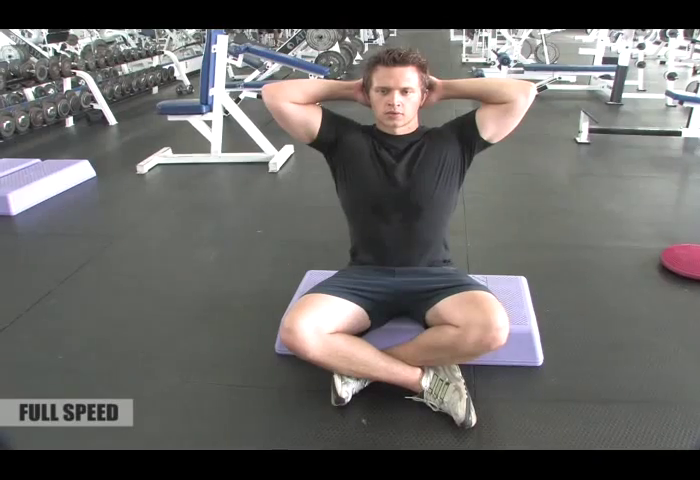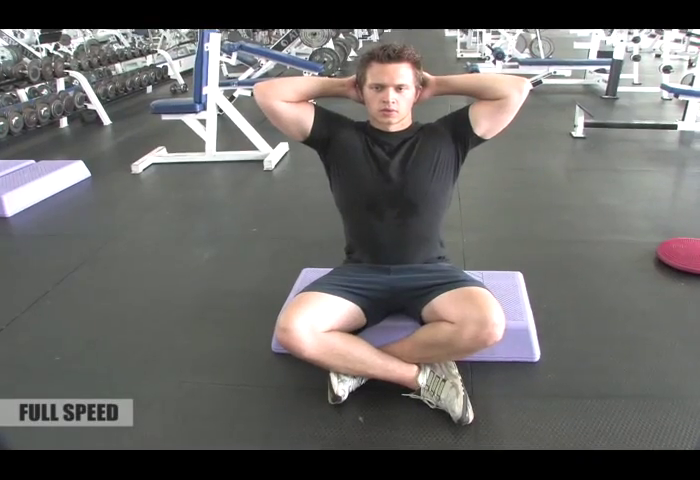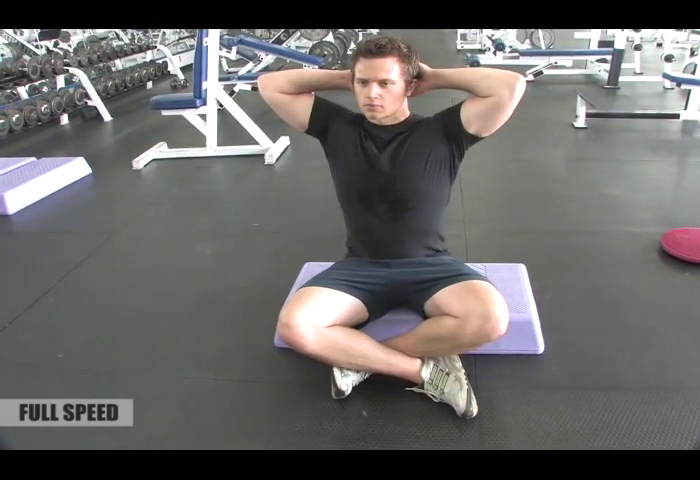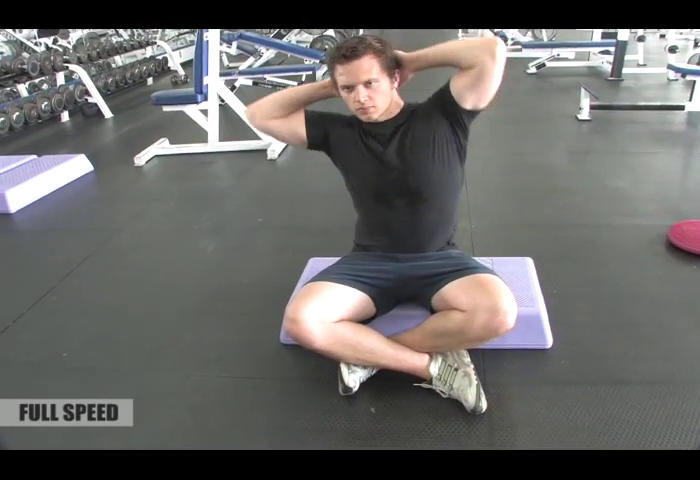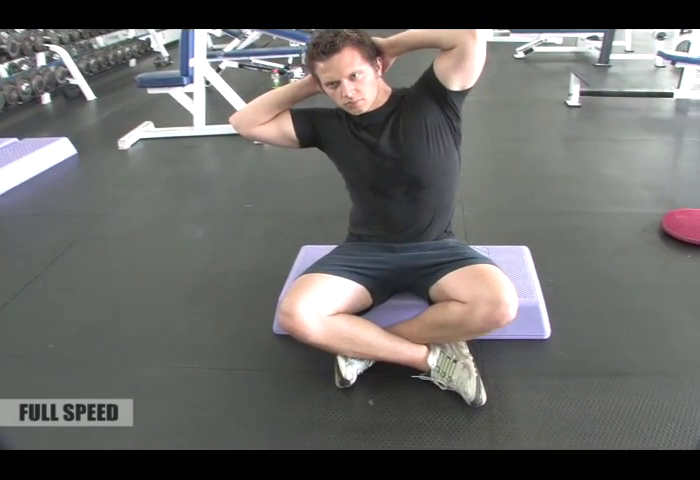
dt=0.5s
person 1, frame 1
left shoulder: (452, 142)
right shoulder: (345, 139)
left elbow: (522, 94)
right elbow: (275, 95)
left wrist: (445, 88)
right wrist: (346, 88)
left hip: (432, 276)
right hip: (364, 276)
left knee: (491, 328)
right knee: (297, 332)
left ankle: (361, 365)
right ankle: (424, 380)
person 1, frame 2
left shoulder: (446, 137)
right shoulder: (338, 136)
left elbow: (516, 89)
right elbow: (266, 94)
left wrist: (439, 84)
right wrist: (339, 85)
left hip: (428, 272)
right hip: (359, 274)
left knee: (487, 323)
right knee: (292, 330)
left ankle: (355, 363)
right ankle: (421, 377)
person 1, frame 3
left shoulder: (443, 132)
right shoulder: (337, 126)
left elbow: (511, 88)
right elbow: (270, 86)
left wrist: (435, 77)
right wrist: (340, 78)
left hip: (428, 266)
right hip: (361, 267)
left knee: (491, 318)
right knee: (294, 326)
left ankle: (359, 357)
right ankle: (424, 371)
person 1, frame 4
left shoulder: (441, 117)
right shoulder: (338, 132)
left elbow: (492, 52)
right elbow: (259, 115)
left wrist: (414, 60)
right wrist: (326, 87)
left hip: (438, 259)
right hip: (370, 261)
left knee: (499, 312)
right knee: (301, 321)
left ankle: (365, 352)
right ankle: (432, 365)
person 1, frame 5
left shoulder: (432, 100)
right shoulder: (328, 125)
left elbow: (471, 34)
right elbow: (245, 122)
left wrist: (394, 44)
right wrist: (307, 85)
left hip: (434, 248)
right hip: (365, 251)
left knee: (499, 304)
right knee: (296, 315)
left ankle: (365, 345)
right ankle: (431, 358)
